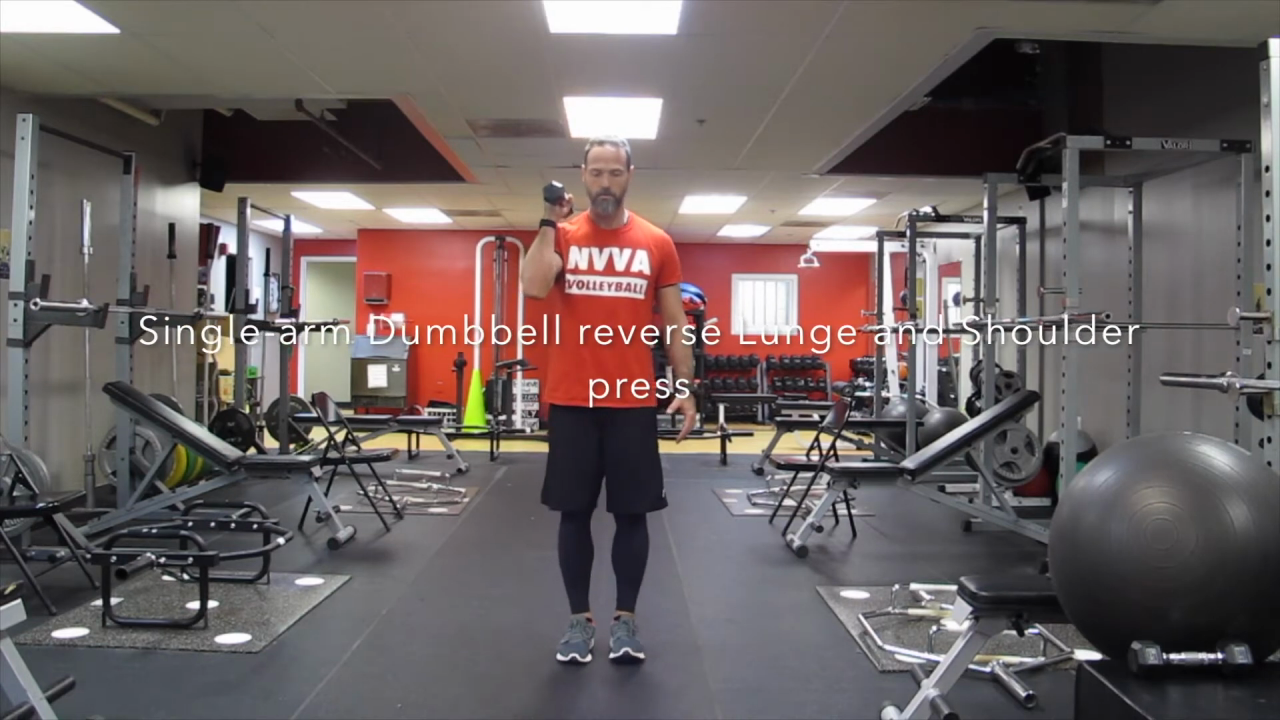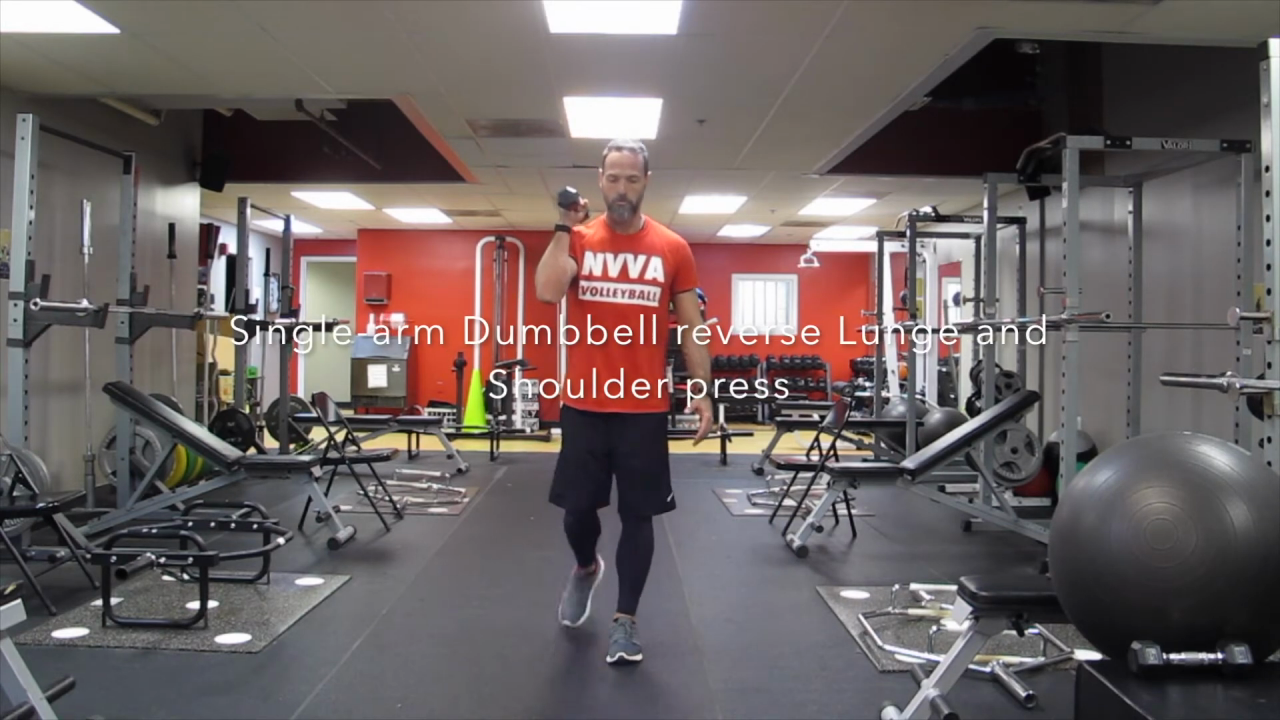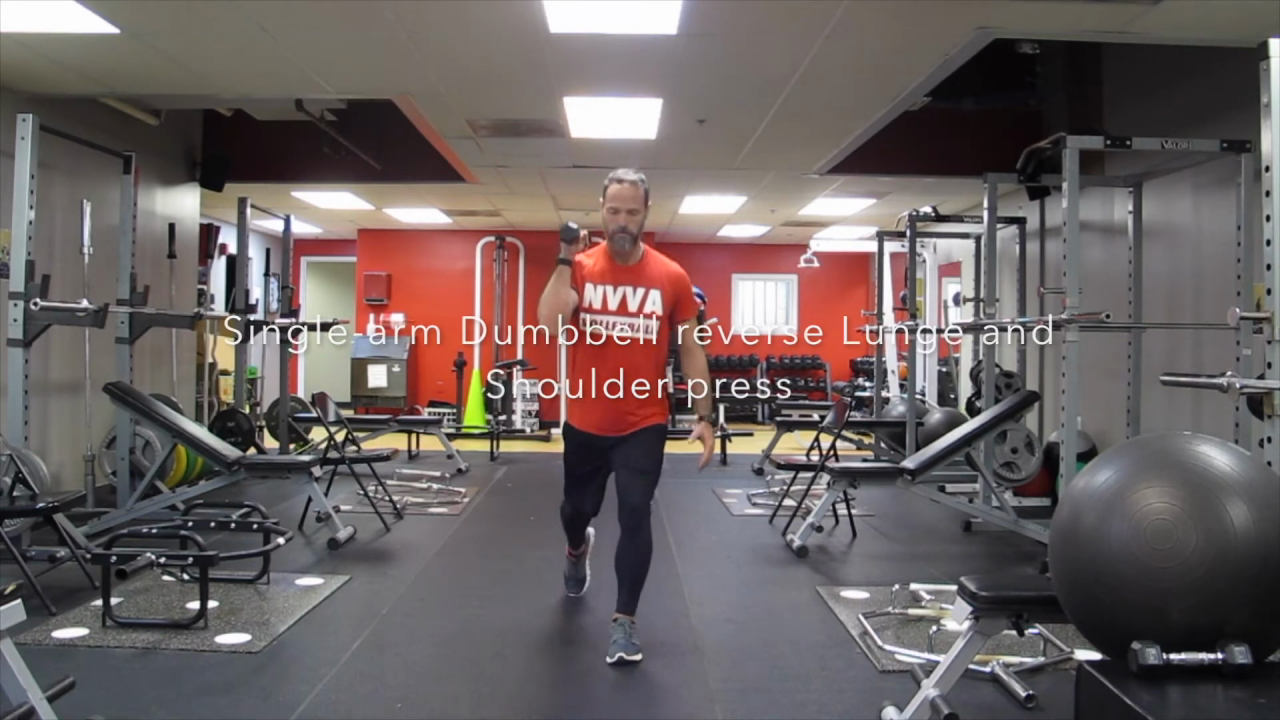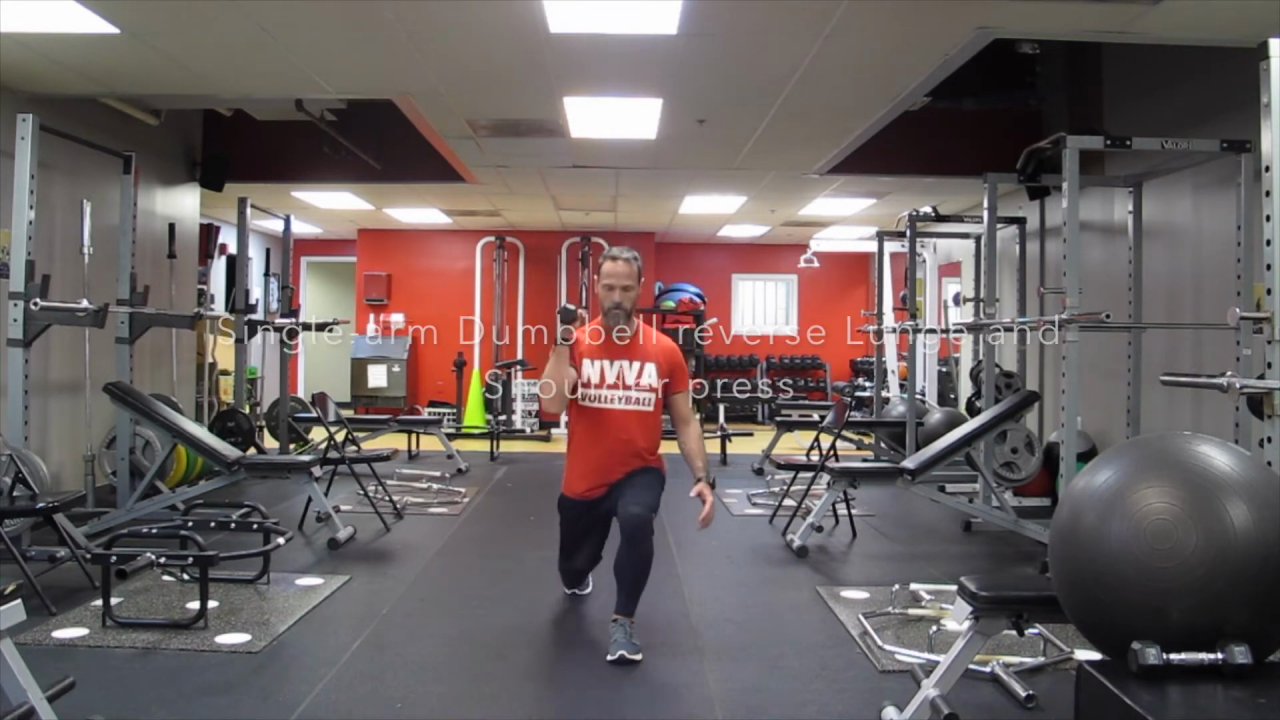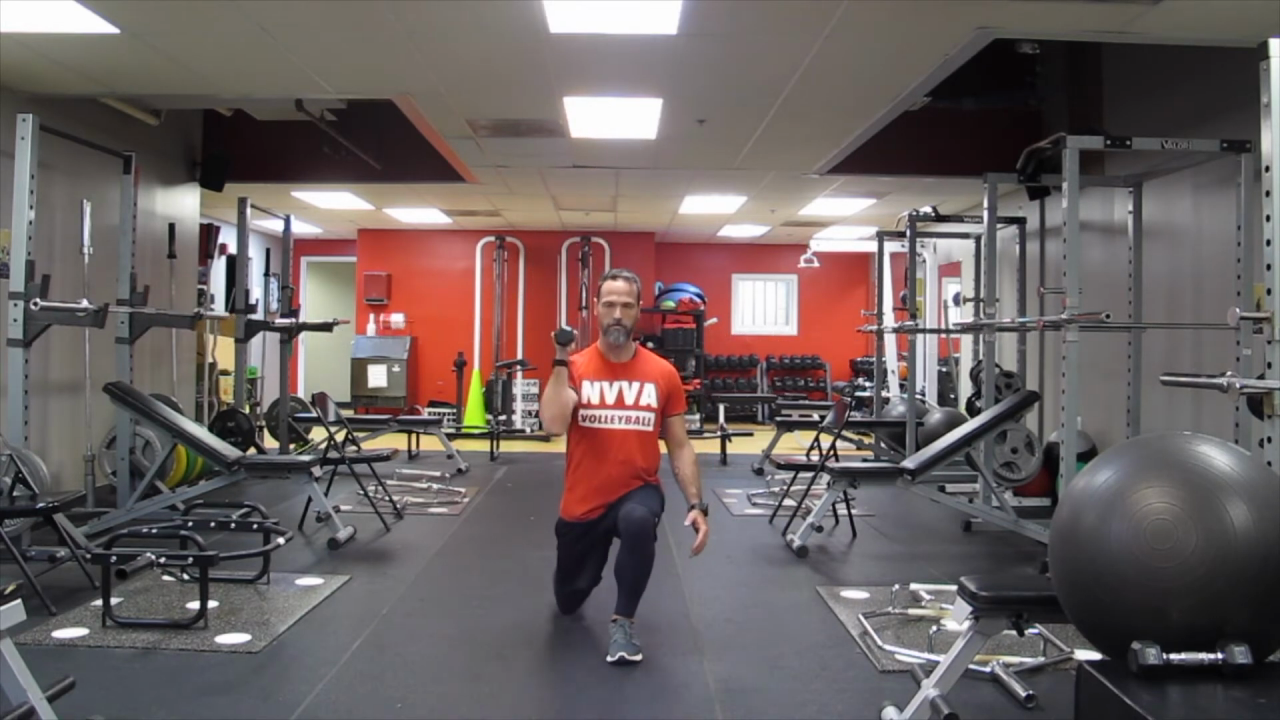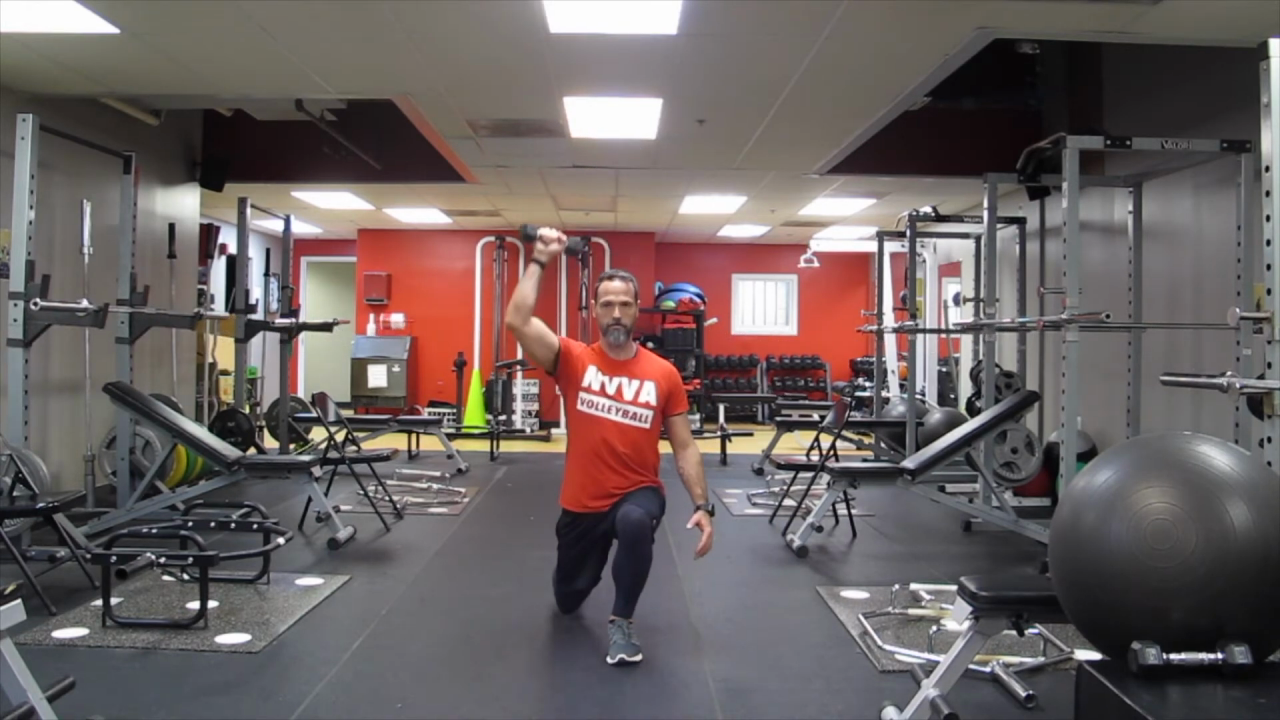
dt=0.4s
person 1, frame 1
left shoulder: (656, 243)
right shoulder: (561, 234)
left elbow: (674, 322)
right elbow: (534, 288)
left wrist: (685, 388)
right wrist: (550, 224)
left hip: (634, 401)
right hip: (571, 400)
left knee: (631, 512)
right knee: (573, 512)
left ankle: (625, 618)
right ankle: (580, 619)
person 1, frame 2
left shoulder: (673, 249)
right shoulder: (578, 239)
left elbow: (692, 326)
right elbow: (546, 292)
left wrist: (703, 391)
right wrist: (565, 228)
left hip: (644, 407)
right hip: (584, 402)
left knee: (637, 515)
right knee: (578, 506)
left ankle: (625, 620)
right ankle: (585, 570)
person 1, frame 3
left shoulder: (672, 277)
right shoulder: (579, 268)
left elbow: (691, 353)
right elbow: (549, 327)
left wrist: (704, 418)
right wrist: (566, 259)
left hip: (642, 424)
right hip: (586, 422)
left knee: (634, 513)
right knee: (576, 508)
left ankle: (624, 621)
right ankle: (578, 549)
person 1, frame 4
left shoulder: (665, 350)
right shoulder: (574, 342)
left elbow: (685, 421)
right elbow: (551, 405)
left wrist: (702, 478)
right wrist: (564, 341)
left hip: (640, 472)
right hip: (584, 480)
left knee: (636, 520)
right knee: (573, 573)
left ankle: (623, 622)
right ankle: (584, 569)
person 1, frame 5
left shoulder: (663, 374)
right shoulder: (575, 368)
left elbow: (680, 447)
right elbow: (553, 425)
left wrist: (697, 505)
right wrist: (561, 361)
left hip: (639, 491)
right hip: (583, 503)
left knee: (638, 522)
right knee: (567, 600)
left ankle: (623, 623)
right ankle: (591, 569)
person 1, frame 6
left shoulder: (663, 373)
right shoulder: (574, 360)
left elbow: (685, 447)
right elbow: (517, 320)
left wrist: (703, 507)
right wrist: (539, 260)
left hip: (639, 492)
right hip: (582, 503)
left knee: (635, 527)
right knee: (567, 598)
left ankle: (622, 621)
right ankle: (589, 571)
